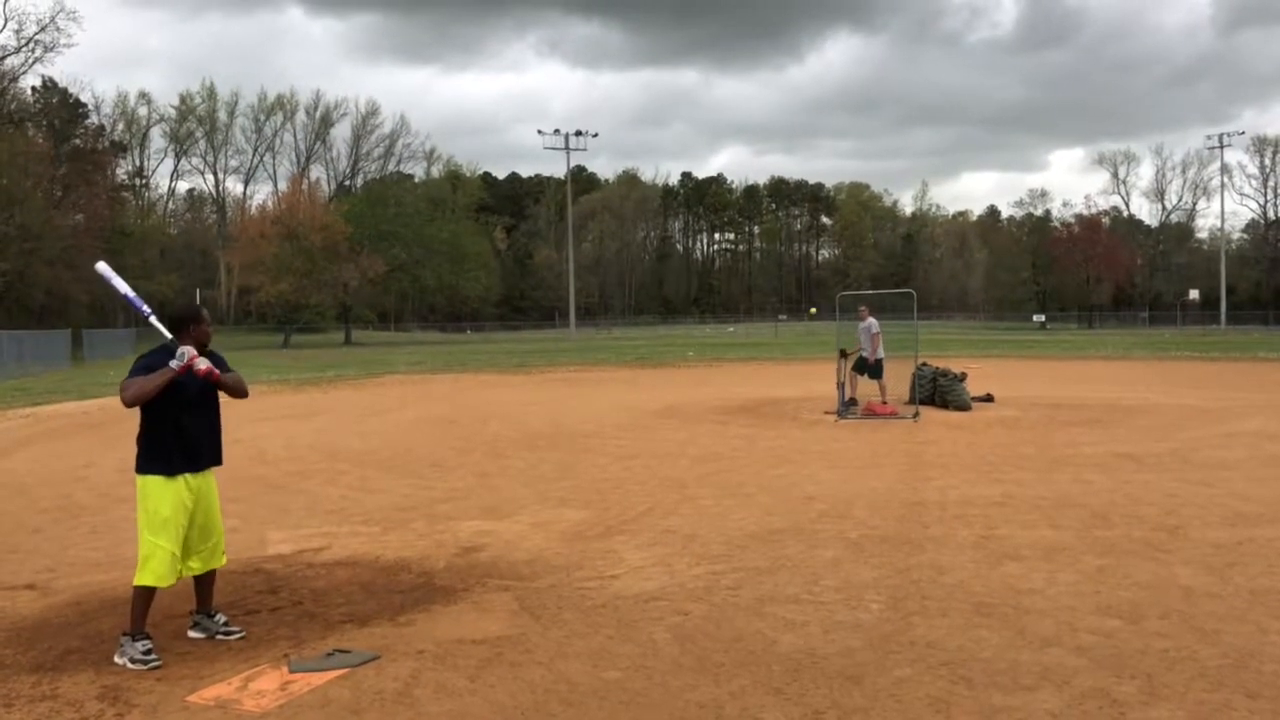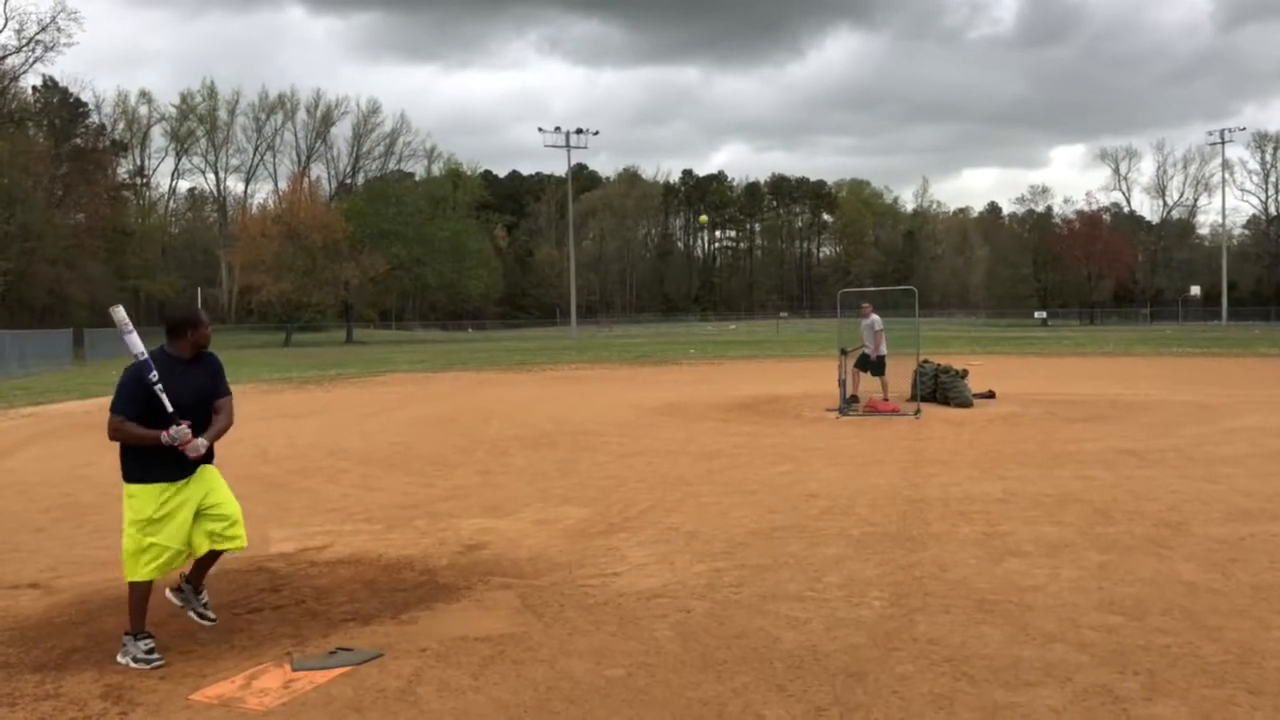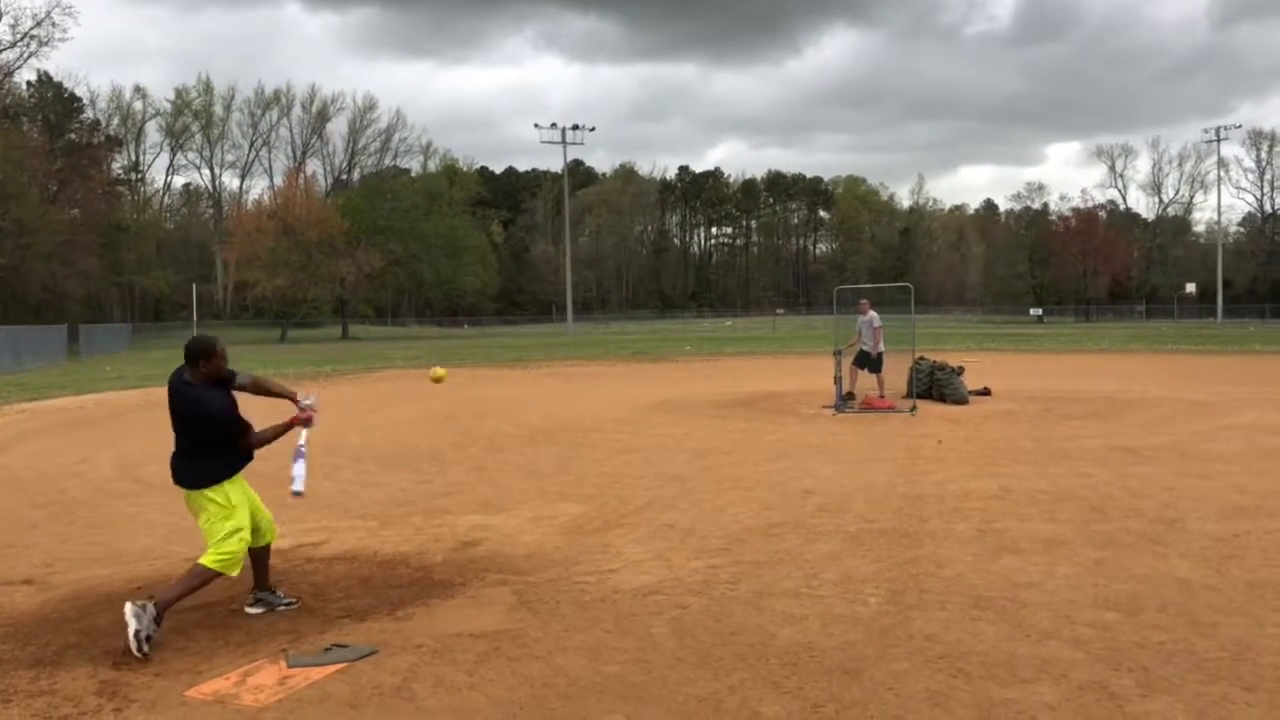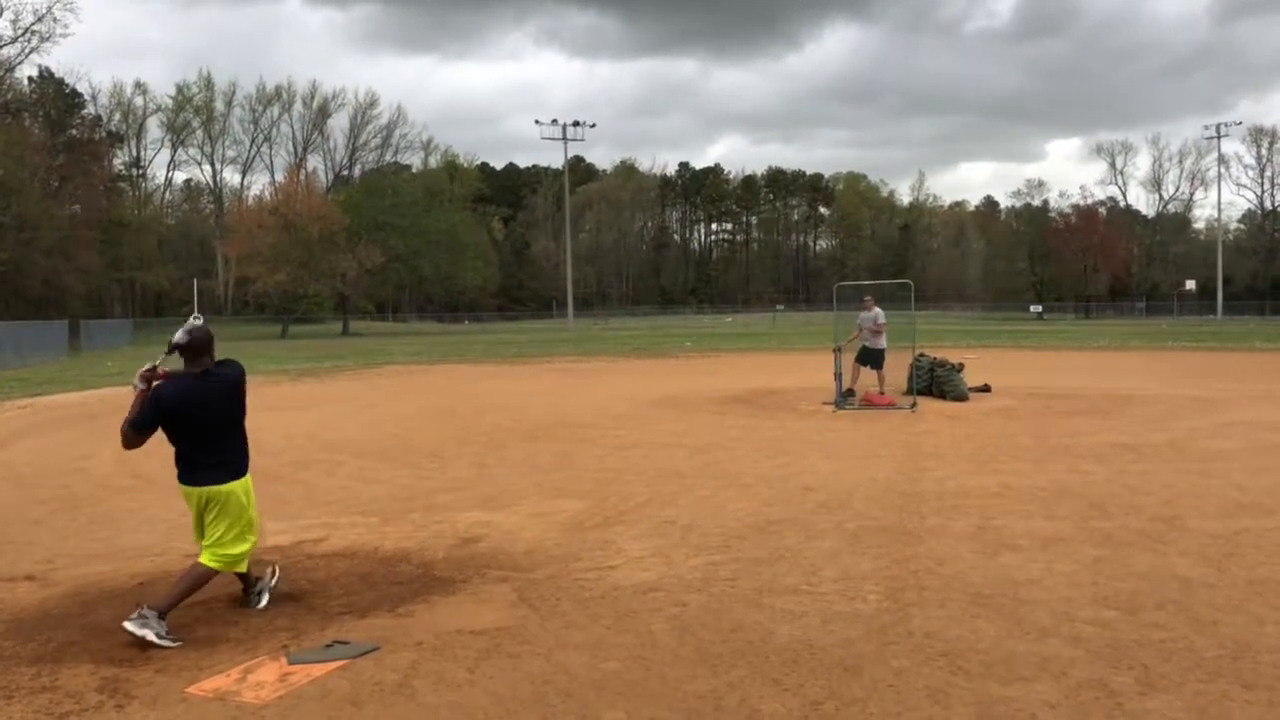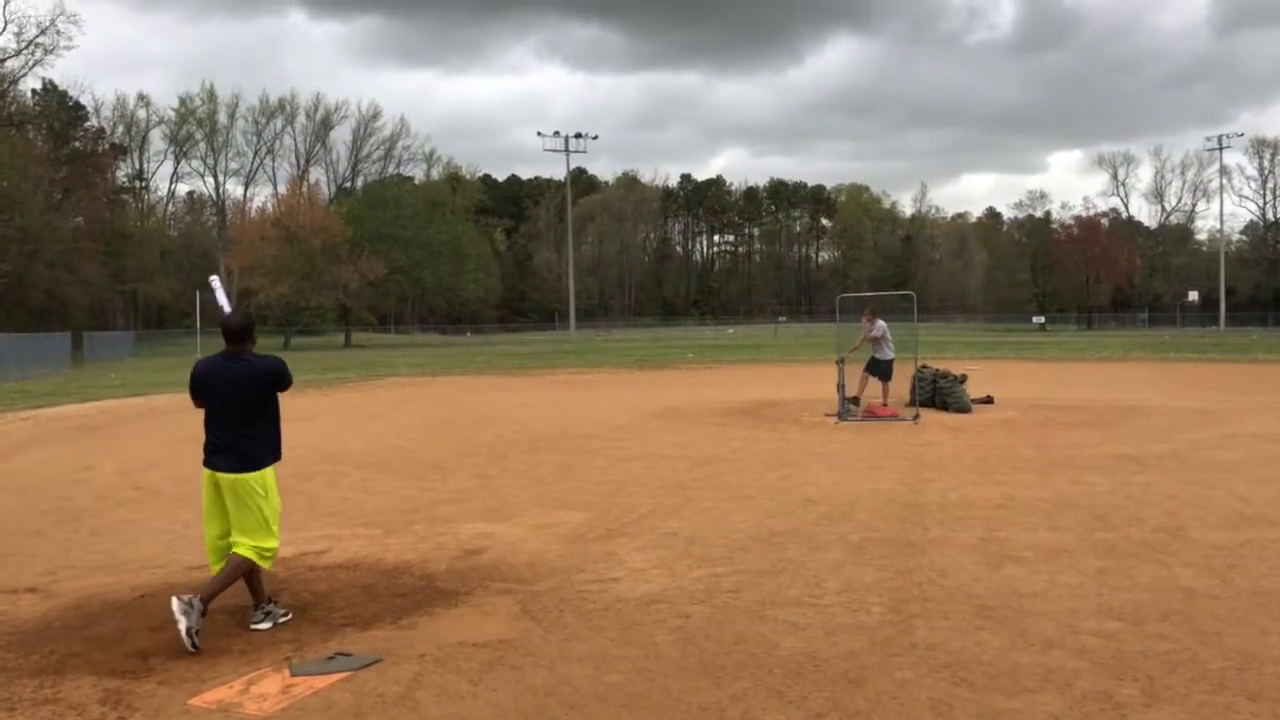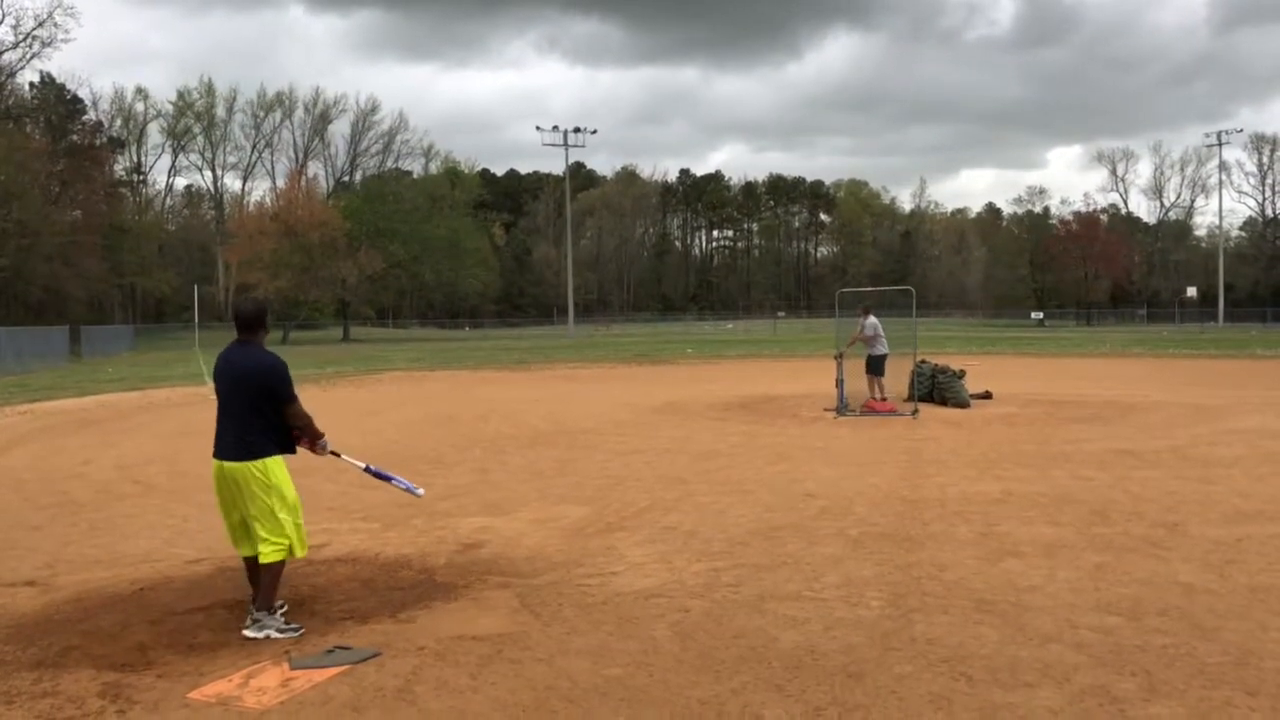
dt=0.5s
person 1, frame 1
left shoulder: (210, 359)
right shoulder: (152, 362)
left elbow: (241, 389)
right elbow: (129, 396)
left wrist: (213, 374)
right wrist: (175, 367)
left hip: (201, 471)
right hip: (161, 475)
left knee: (207, 547)
right knee: (157, 557)
left ankle: (204, 617)
right ankle: (132, 639)
person 1, frame 2
left shoulder: (210, 364)
right shoulder: (142, 373)
left elbow: (226, 413)
right elbow: (115, 430)
left wrist: (204, 440)
right wrist: (166, 437)
left hip: (197, 469)
right hip: (151, 481)
left knee: (229, 520)
right knee: (147, 558)
left ankle: (189, 588)
right ankle: (135, 639)
person 1, frame 3
left shoulder: (181, 376)
right shoulder: (210, 405)
left elbow: (246, 381)
right elbow: (250, 442)
left wrist: (293, 396)
right wrist: (292, 422)
left hip: (209, 476)
right hip: (214, 484)
left knee: (259, 526)
right knee: (224, 557)
left ankle: (263, 594)
right ankle: (152, 610)
person 1, frame 4
left shoulder: (165, 395)
right shoulder: (234, 374)
left elbow: (129, 441)
left wrist: (142, 393)
right wrist: (165, 376)
left hip: (193, 483)
right hip: (231, 480)
left knee: (226, 539)
right knee: (217, 554)
left ankle: (252, 587)
right ankle: (151, 614)
person 1, frame 5
left shoulder: (202, 369)
right shoulder: (269, 367)
left hip: (216, 467)
right hip: (251, 469)
left knee: (240, 538)
right knee: (256, 544)
left ankle: (264, 607)
right ankle: (197, 601)
person 1, frame 6
left shoulder: (224, 360)
right shoulder: (269, 364)
right elbow: (296, 416)
left wrist: (293, 433)
right wrist: (317, 438)
left hip: (225, 459)
right hip: (259, 461)
left knee: (250, 531)
right knee: (277, 535)
left ankle: (261, 602)
right ankle: (262, 616)
